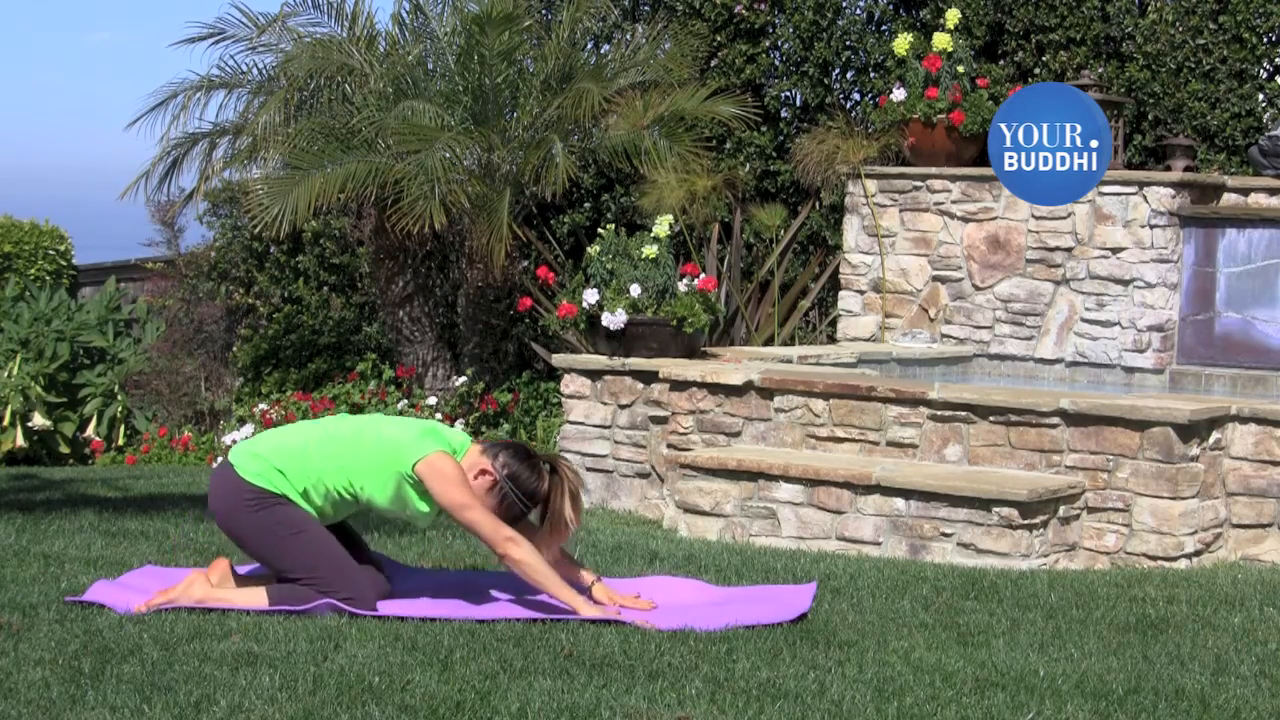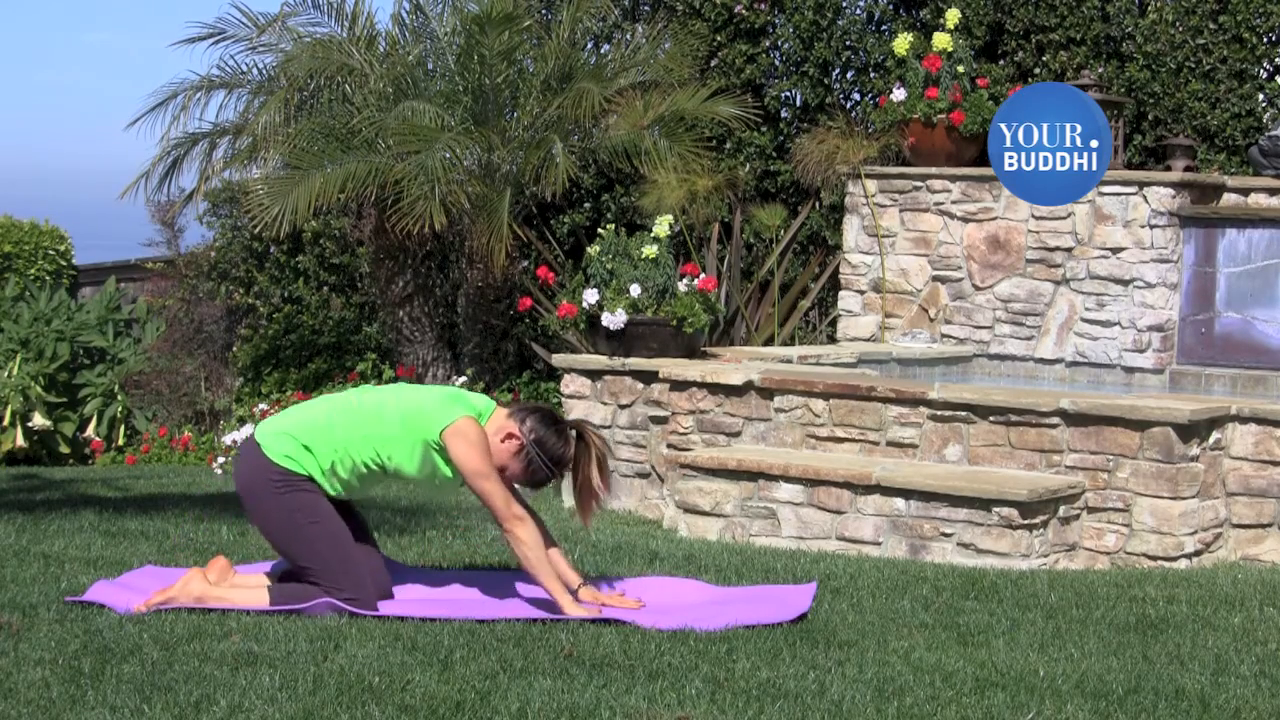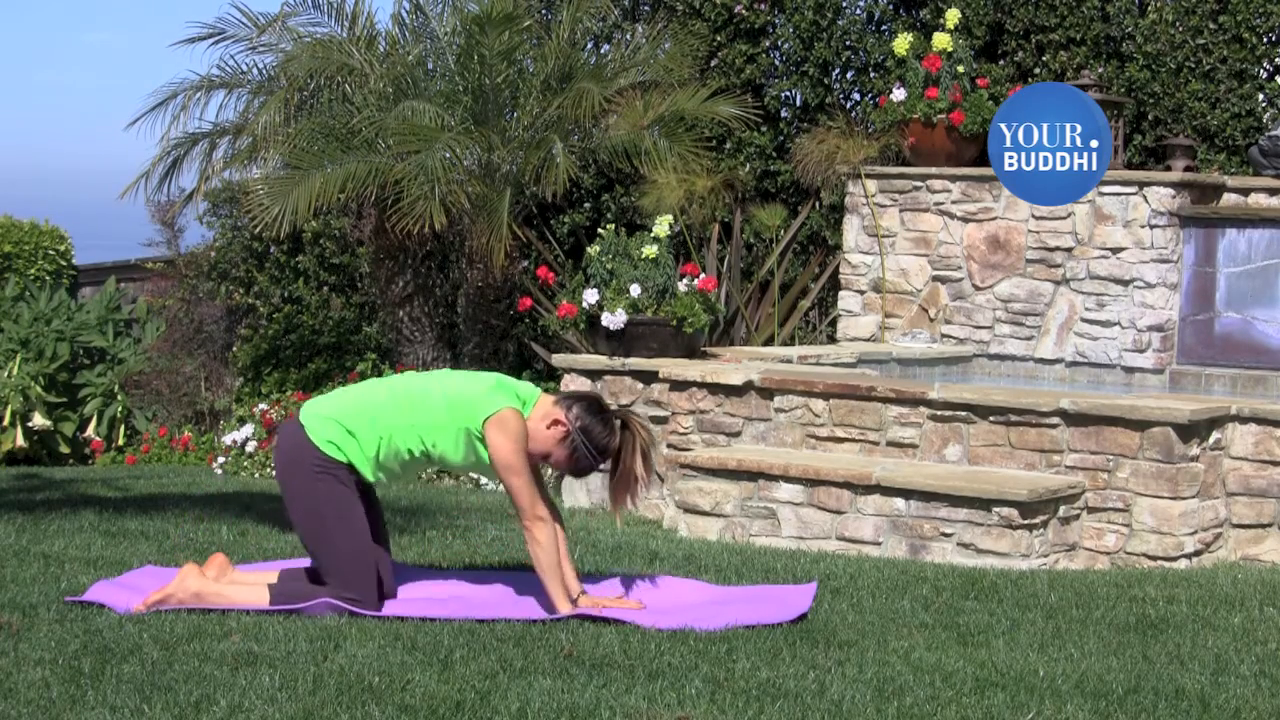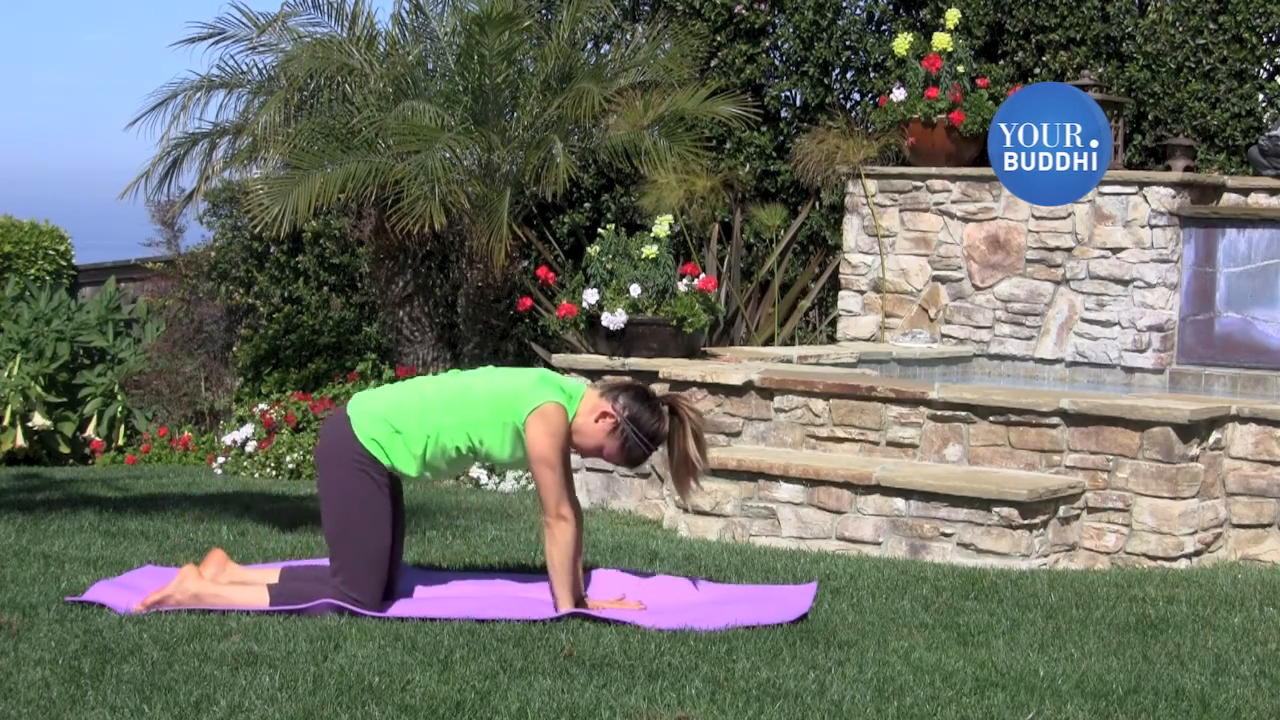
dt=0.3s
person 1, frame 1
left shoulder: (467, 453)
right shoulder: (439, 463)
left elbow: (528, 531)
right elbow: (507, 544)
left wrist: (593, 585)
right wrist: (578, 605)
left hip: (271, 482)
right hip: (247, 490)
left knee: (373, 587)
right knee: (354, 600)
left ankle: (232, 577)
right ankle: (209, 594)
person 1, frame 2
left shoulder: (487, 421)
right shoulder: (464, 430)
left elbow: (522, 515)
right elbow: (513, 523)
left wrist: (580, 587)
right wrist: (568, 603)
left hip: (295, 463)
right hip: (274, 468)
left knee: (375, 585)
right knee: (355, 600)
left ankle: (230, 577)
right ankle: (204, 594)
person 1, frame 3
left shoulder: (525, 407)
right shoulder: (508, 419)
left elbow: (546, 515)
right elbow: (536, 521)
left wrist: (574, 594)
right wrist: (564, 608)
left hip: (333, 447)
right hip: (316, 449)
left knee: (373, 586)
right knee: (356, 599)
left ankle: (226, 575)
right ankle: (200, 591)
person 1, frame 4
left shoulder: (562, 403)
right shoulder: (550, 413)
left elbow: (569, 511)
right elbow: (558, 519)
left wrist: (578, 594)
right wrist: (565, 609)
left hip: (367, 442)
right hip: (359, 446)
left knee: (375, 586)
right knee: (360, 599)
left ankle: (229, 572)
right ankle: (202, 592)
